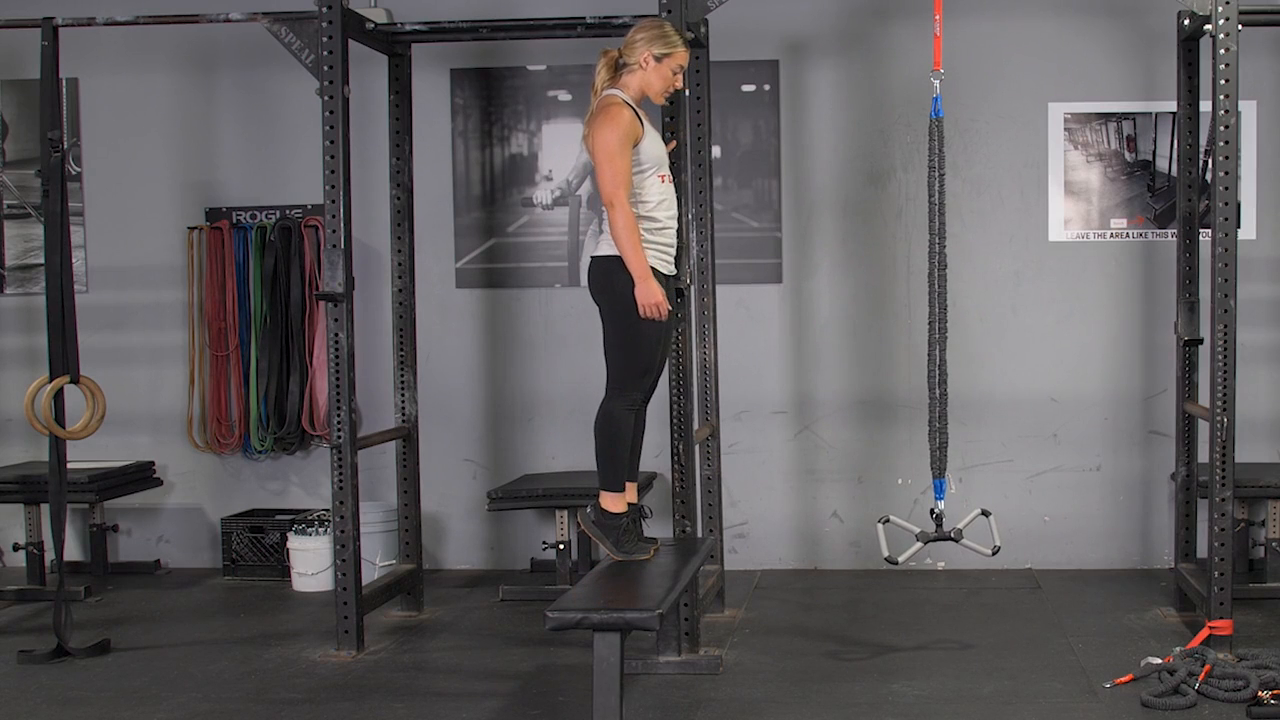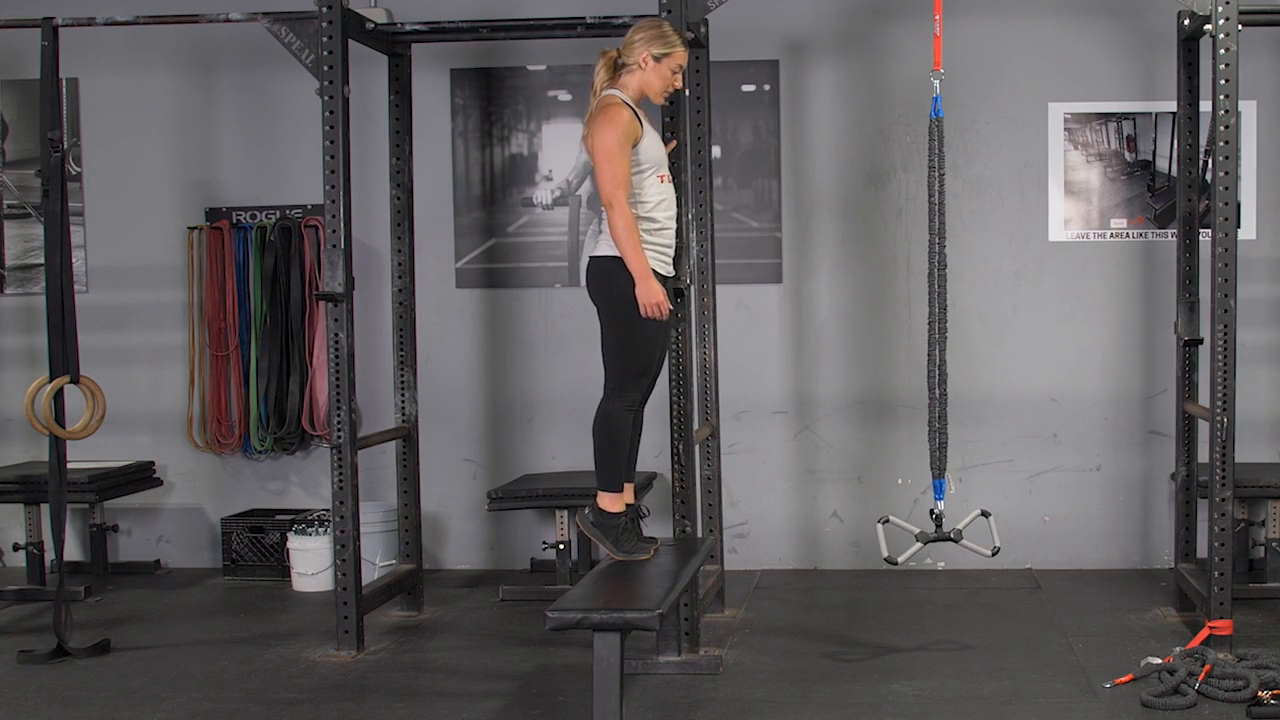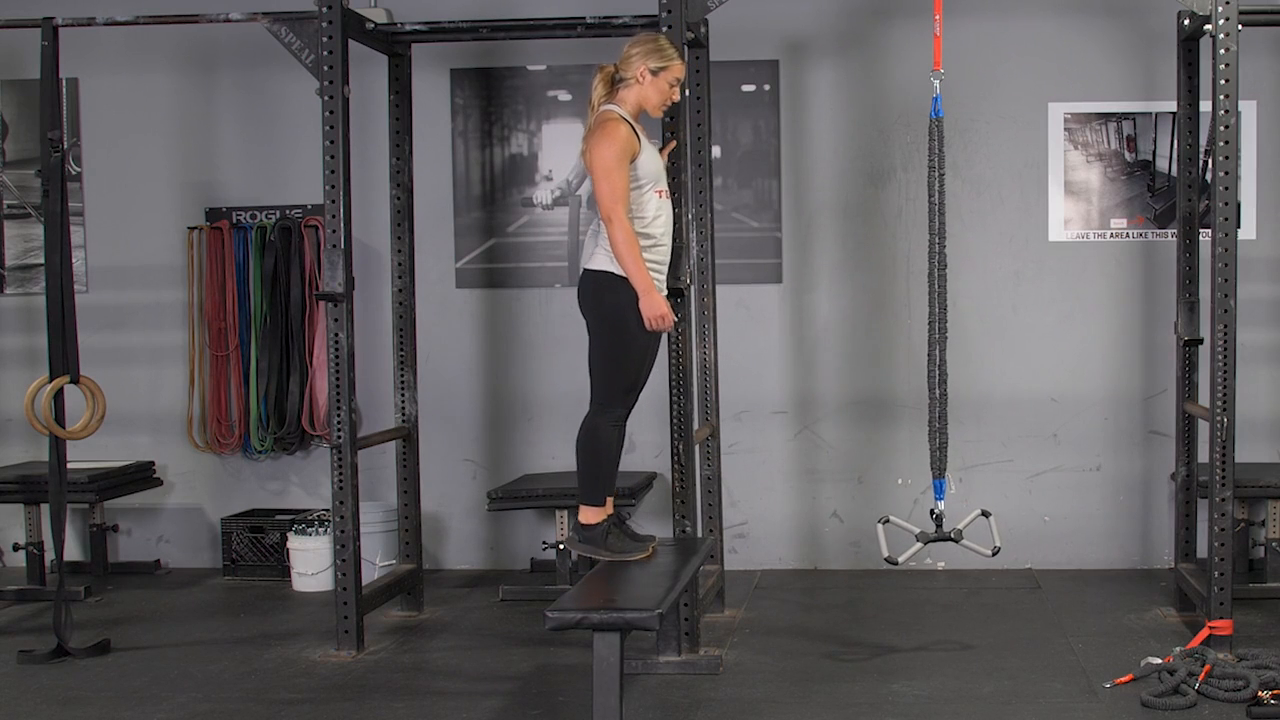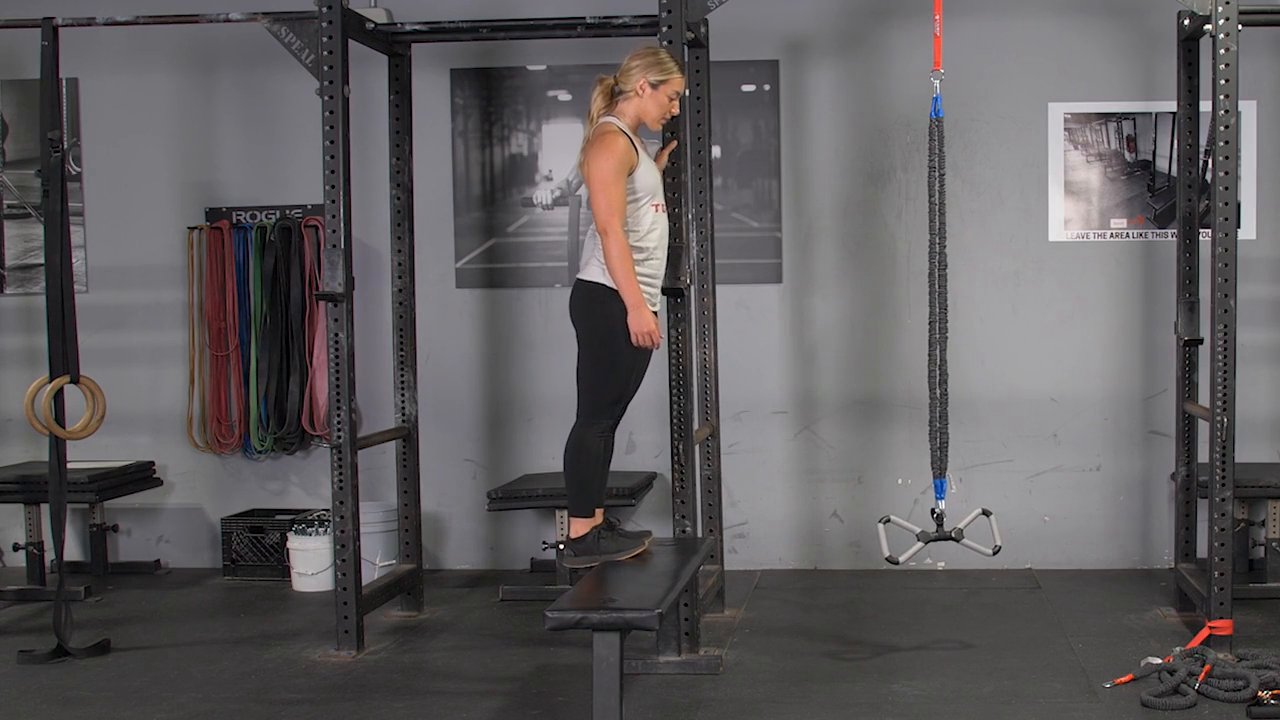
dt=0.3s
person 1, frame 1
left shoulder: (634, 115)
right shoulder: (615, 112)
right elbow: (616, 203)
left wrist: (667, 152)
right wrist: (643, 277)
left hip: (649, 272)
right hip: (628, 273)
left knee: (638, 394)
right knee: (625, 392)
left ankle: (626, 507)
right ankle: (608, 509)
person 1, frame 2
left shoulder: (632, 115)
right shoulder: (613, 112)
right elbow: (615, 203)
left wrist: (667, 161)
right wrist: (642, 277)
left hip: (647, 272)
right hip: (626, 273)
left knee: (635, 394)
right knee: (623, 393)
left ankle: (623, 508)
right ankle: (606, 510)
person 1, frame 3
left shoulder: (631, 130)
right shoulder: (612, 127)
right elbow: (614, 218)
left wrist: (665, 159)
right wrist: (647, 291)
left hip: (636, 288)
right hip: (618, 288)
left knee: (618, 407)
right knee: (608, 406)
left ankle: (603, 518)
right ankle: (588, 524)
person 1, frame 4
left shoulder: (630, 143)
right shoulder: (610, 141)
right elbow: (610, 231)
left wrist: (660, 166)
right wrist: (636, 306)
left hip: (629, 303)
right hip: (609, 300)
left knee: (607, 418)
right knee: (596, 418)
left ankle: (594, 525)
right ankle: (581, 537)
